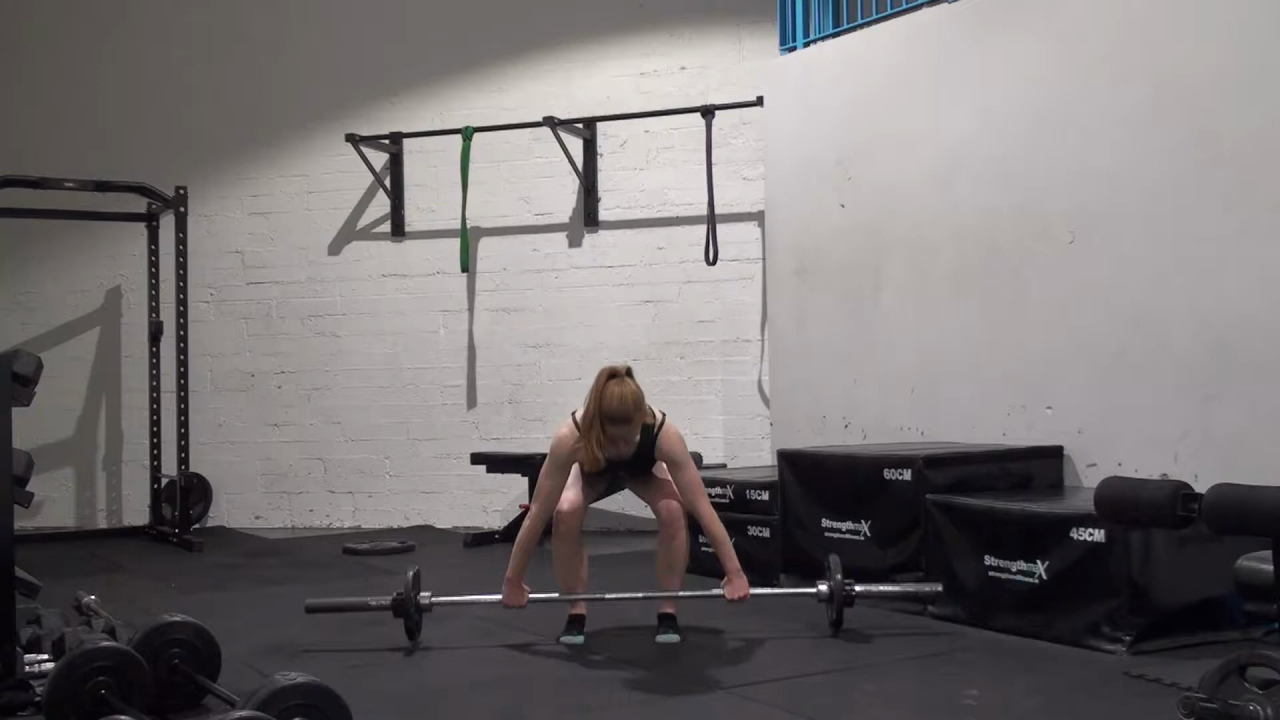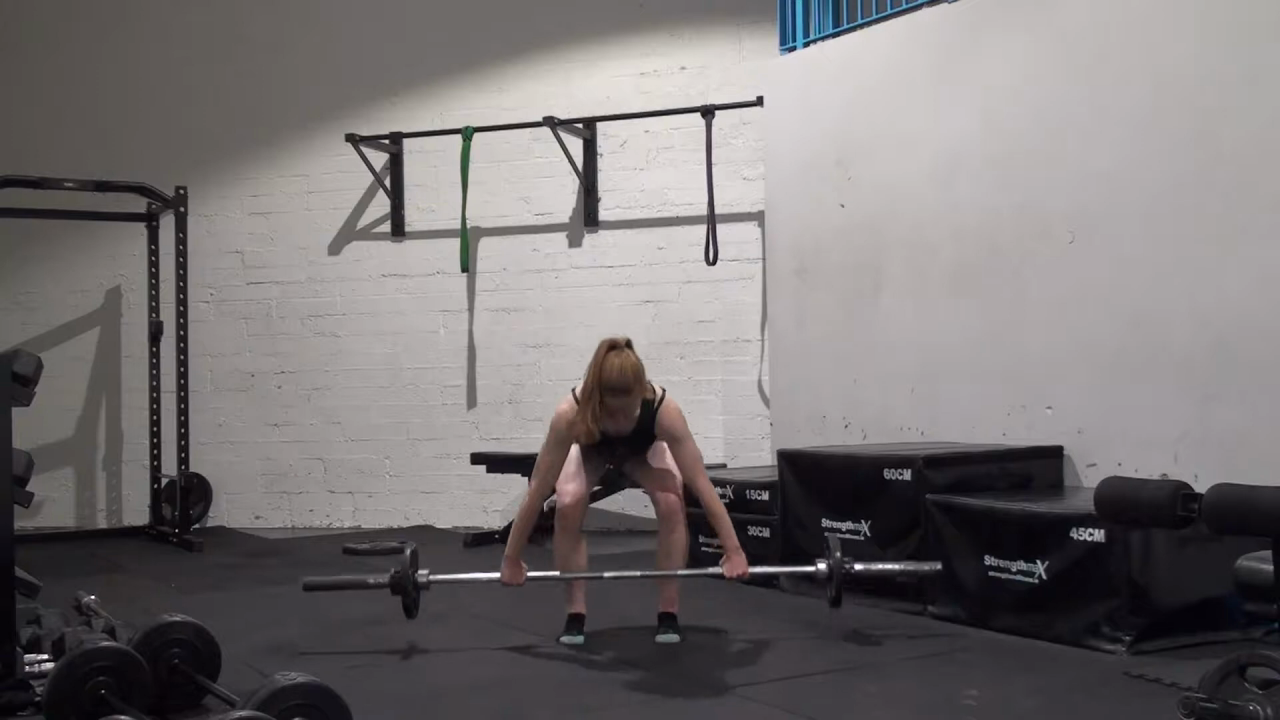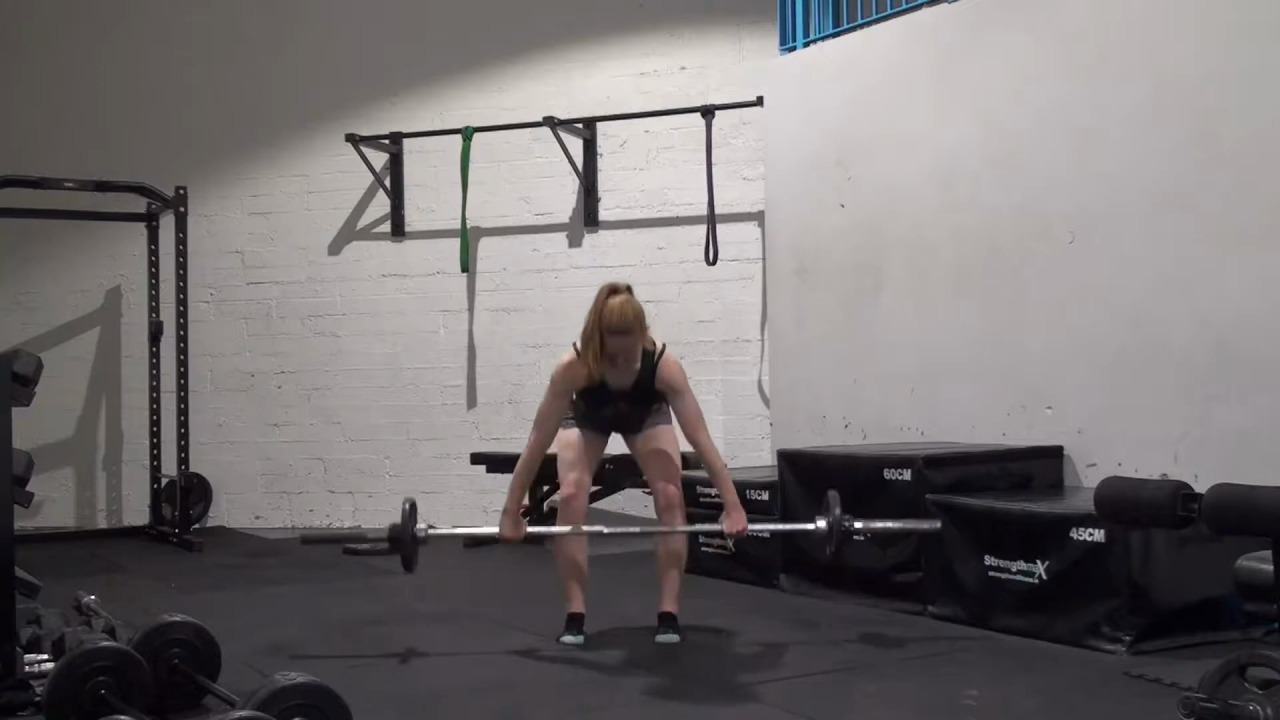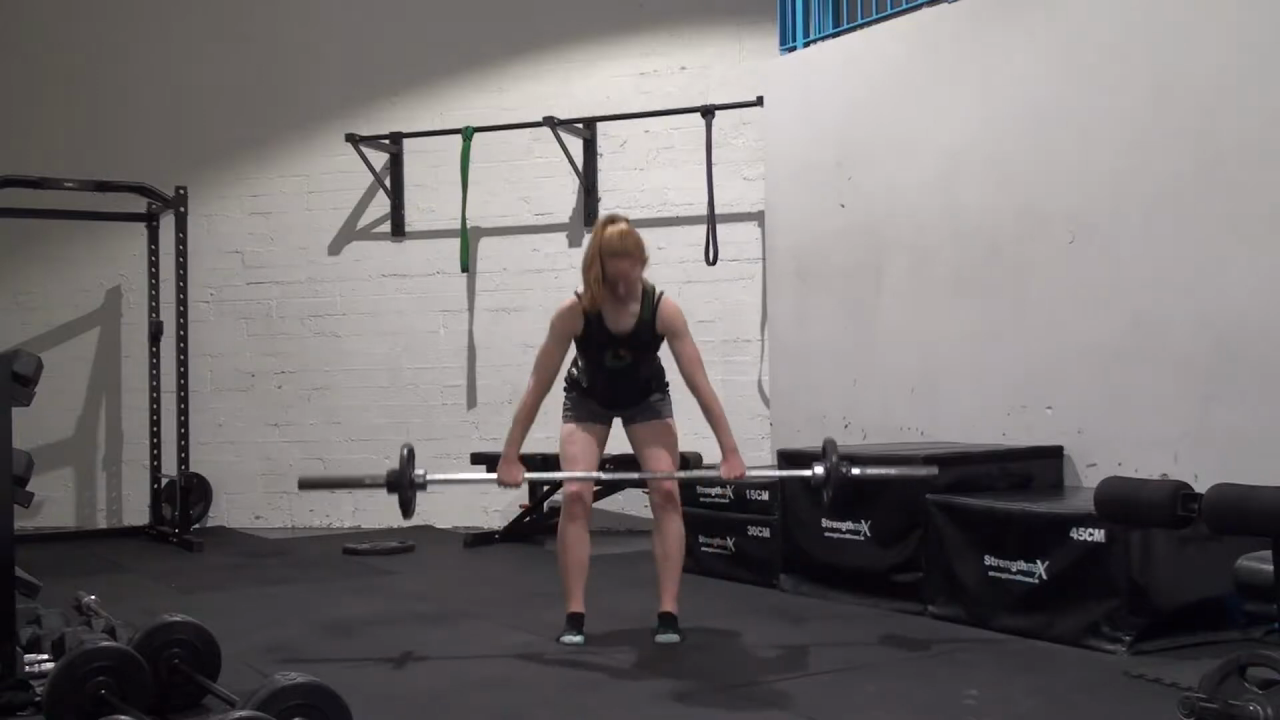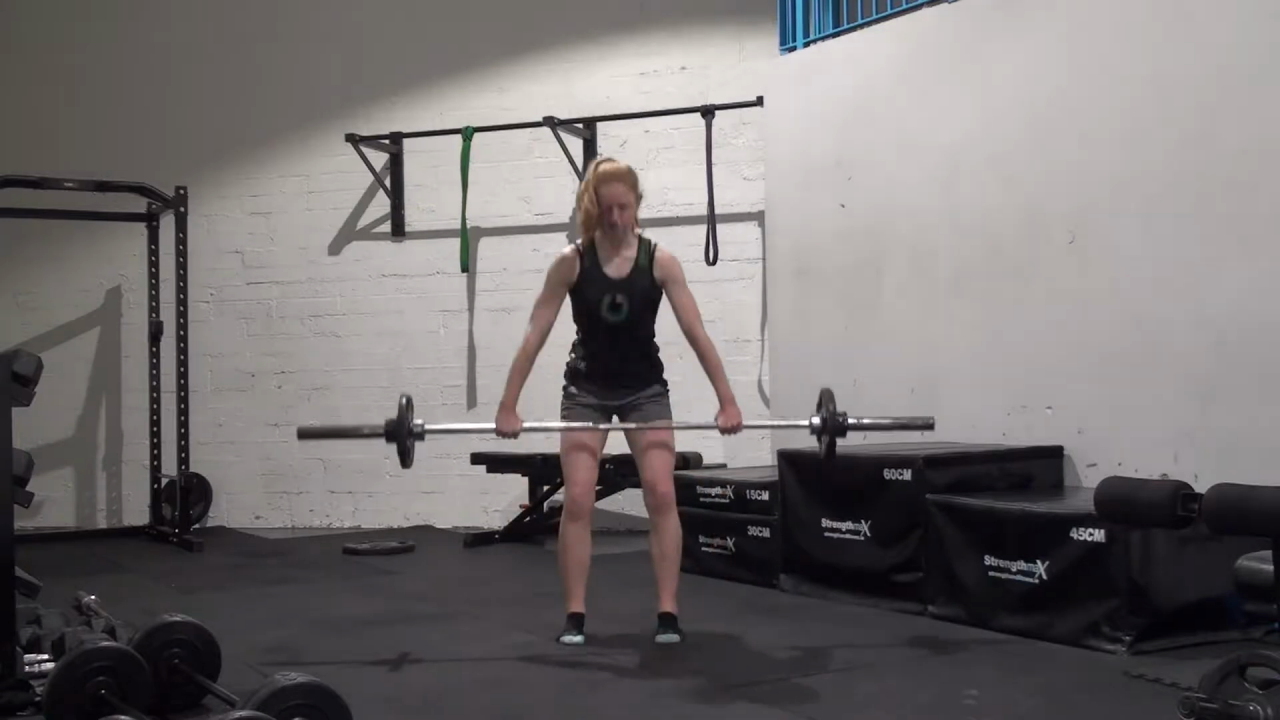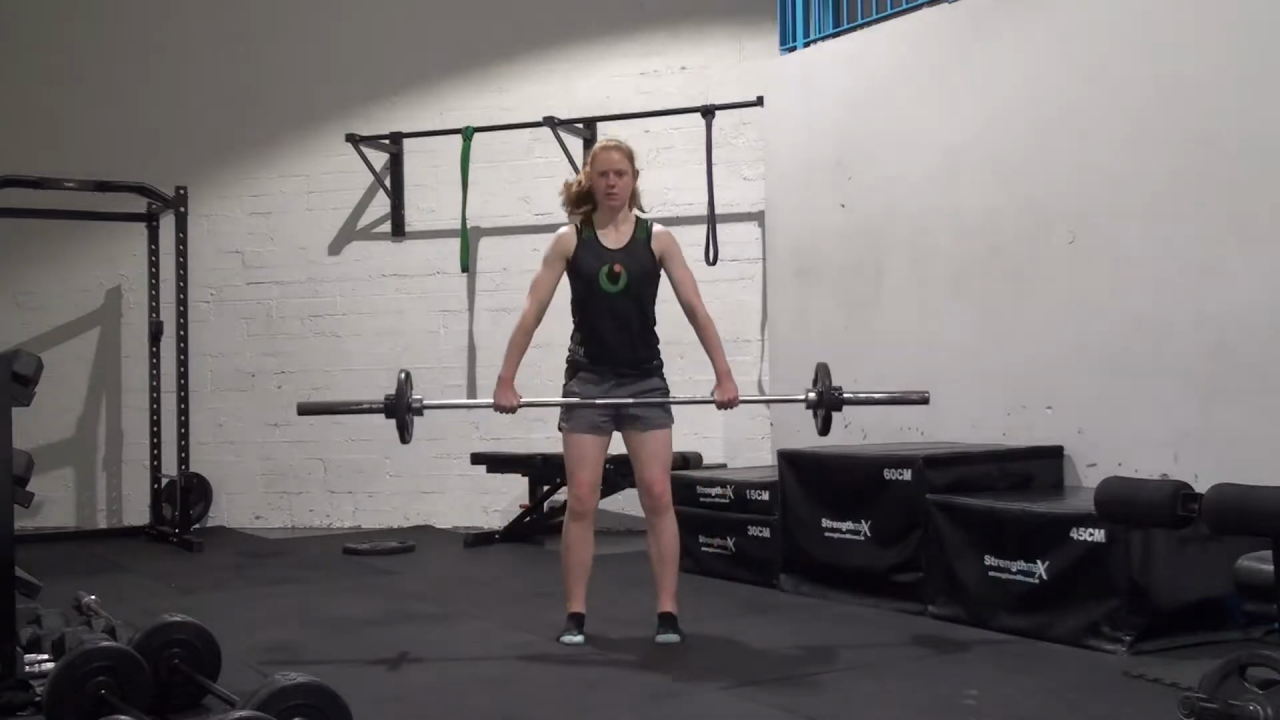
dt=0.2s
person 1, frame 1
left shoulder: (664, 435)
right shoulder: (570, 438)
left elbow: (702, 508)
right elbow: (538, 513)
left wrist: (734, 573)
right wrist: (513, 580)
left hip: (644, 468)
right hip: (591, 467)
left knee: (672, 512)
right knee: (566, 514)
left ankle: (667, 613)
right ankle: (576, 614)
person 1, frame 2
left shoulder: (664, 410)
right shoulder: (571, 414)
left elbow: (700, 484)
right elbow: (538, 490)
left wrist: (733, 550)
right wrist: (512, 558)
left hip: (646, 444)
right hip: (590, 446)
left knee: (671, 504)
right knee: (568, 506)
left ankle: (668, 614)
right ankle: (575, 614)
person 1, frame 3
left shoulder: (664, 364)
right shoulder: (572, 367)
left elbow: (700, 439)
right elbow: (538, 443)
left wrist: (731, 505)
right wrist: (511, 512)
left hip: (646, 413)
right hip: (588, 415)
left knee: (670, 495)
right knee: (571, 498)
left ankle: (668, 614)
right ankle: (575, 616)
person 1, frame 4
left shoulder: (664, 310)
right shoulder: (573, 312)
left elbow: (699, 384)
right elbow: (538, 386)
left wrist: (730, 453)
right wrist: (511, 456)
left hip: (646, 398)
right hip: (588, 398)
left knee: (667, 493)
right knee: (575, 498)
left ankle: (668, 614)
right ankle: (574, 615)
person 1, frame 5
left shoulder: (660, 260)
right shoulder: (570, 262)
left elbow: (696, 334)
right elbow: (535, 336)
left wrist: (726, 401)
right wrist: (509, 405)
left hip: (645, 388)
right hip: (586, 387)
left knee: (661, 495)
right knee: (577, 500)
left ankle: (668, 613)
right ankle: (574, 615)
person 1, frame 6
left shoulder: (658, 238)
right shoulder: (569, 239)
left elbow: (695, 308)
right elbow: (532, 311)
left wrist: (724, 375)
right wrist: (506, 379)
left hip: (645, 380)
right hip: (587, 380)
left knee: (658, 497)
right knee: (581, 500)
left ankle: (668, 612)
right ankle: (575, 615)
